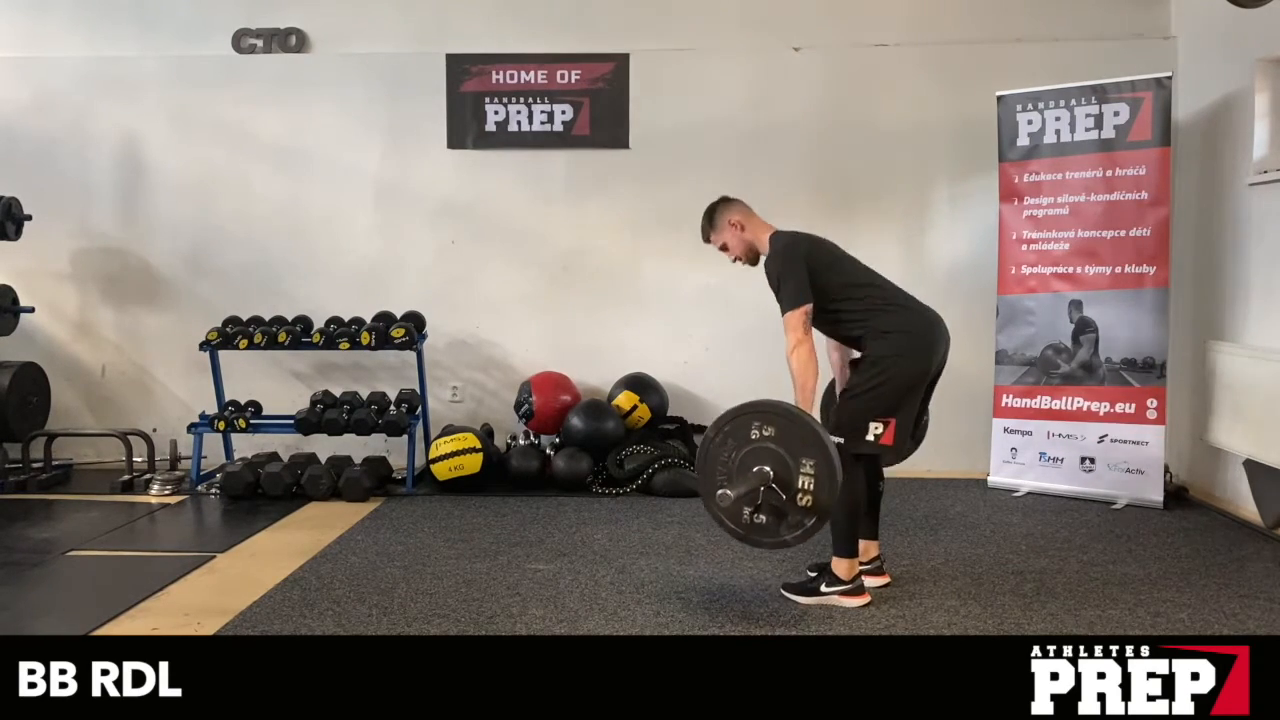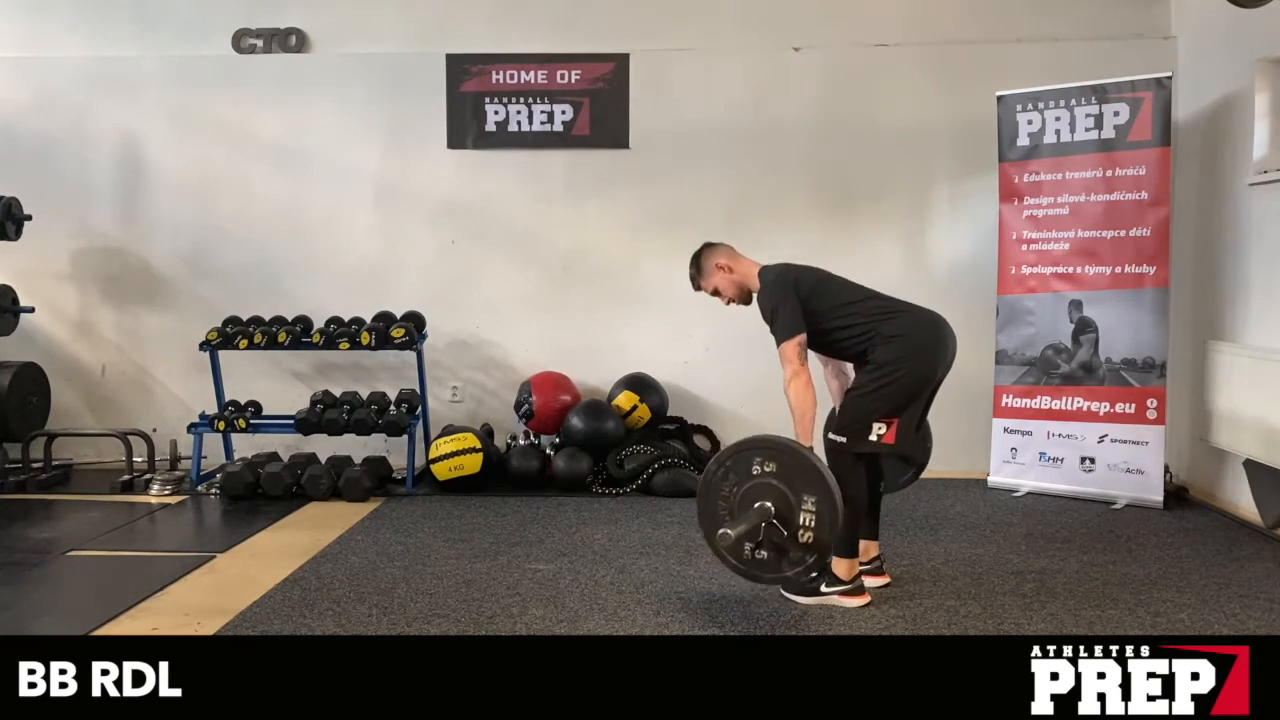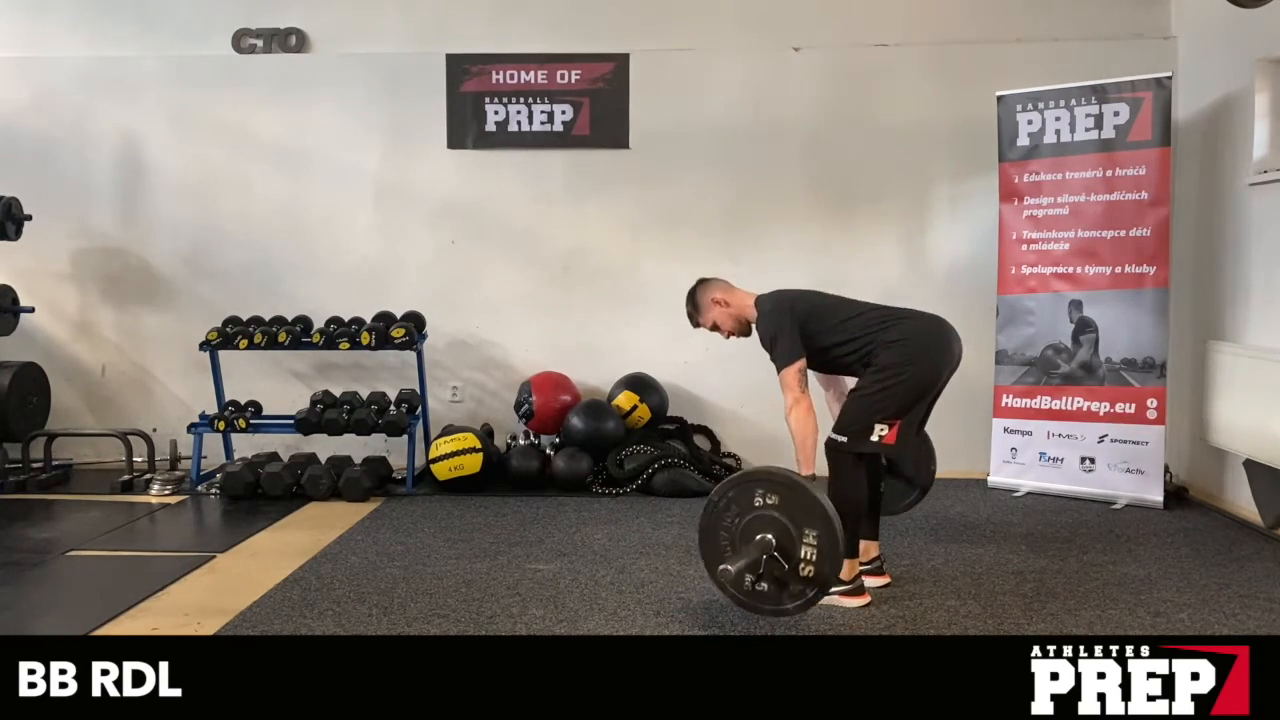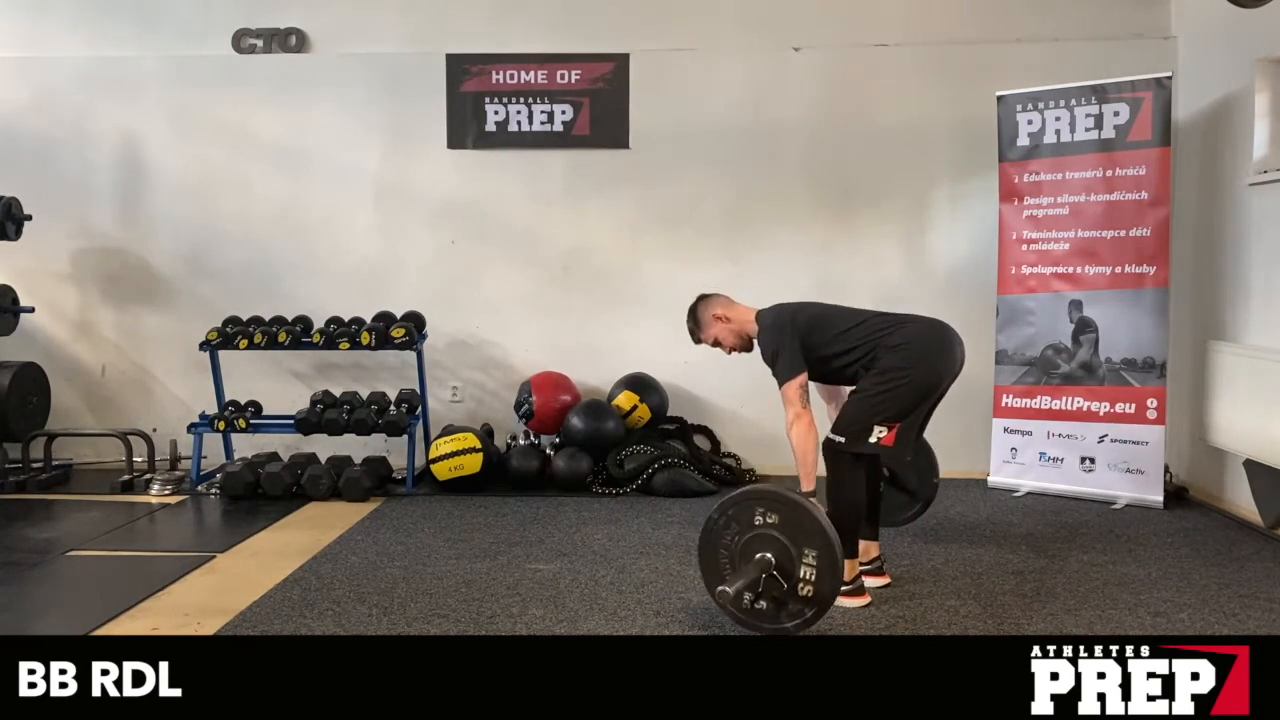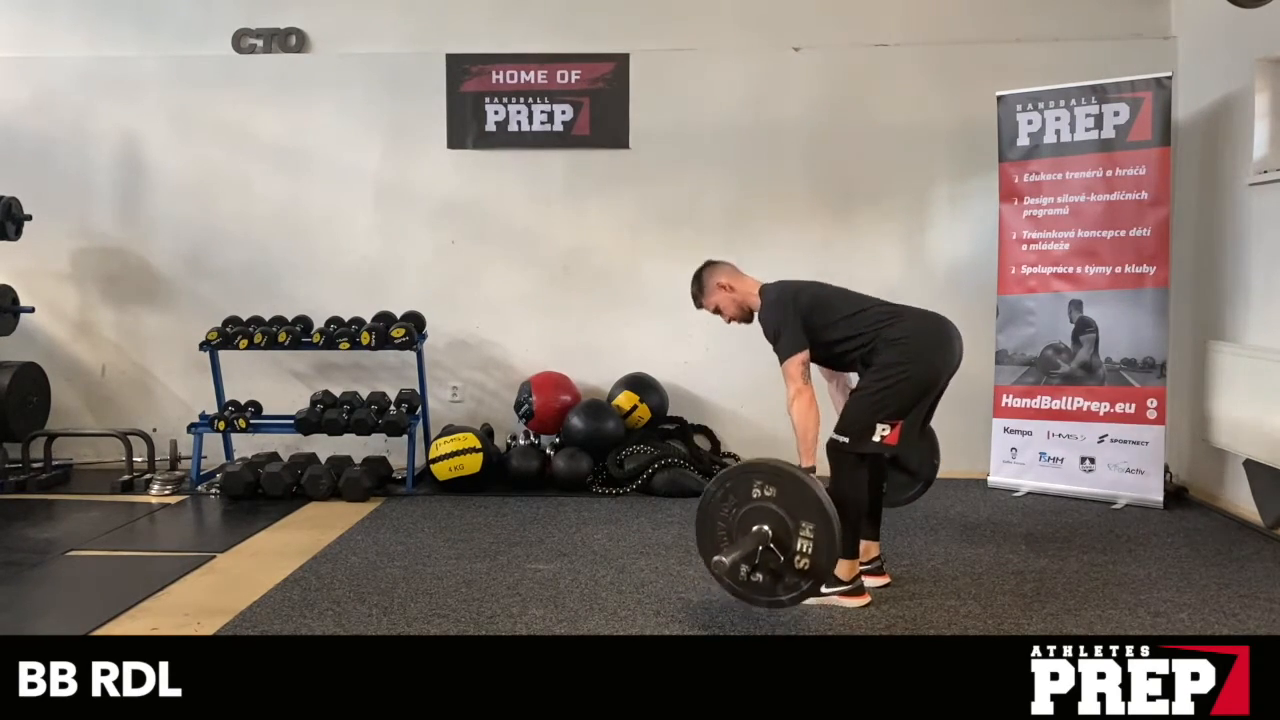
dt=0.2s
person 1, frame 1
left shoulder: (782, 256)
right shoulder: (797, 249)
left elbow: (799, 342)
right elbow: (837, 331)
right wrist: (848, 396)
left hip: (904, 343)
right hip: (925, 334)
left knee: (842, 447)
right knee: (859, 443)
left ankle: (843, 580)
right ankle: (868, 559)
person 1, frame 2
left shoulder: (774, 289)
right shoulder: (788, 282)
left elbow: (796, 375)
right elbow: (833, 361)
left wrist: (804, 452)
right wrist: (848, 417)
left hip: (911, 345)
right hip: (931, 338)
left knee: (845, 446)
right knee: (859, 443)
left ankle: (844, 578)
right ankle: (868, 558)
person 1, frame 3
left shoulder: (773, 318)
right shoulder: (787, 310)
left elbow: (797, 401)
right elbow: (833, 384)
left wrist: (806, 480)
right wrist: (851, 432)
left hip: (915, 350)
right hip: (935, 343)
left knee: (845, 446)
left ankle: (844, 578)
right ankle: (868, 559)
person 1, frame 4
left shoulder: (774, 332)
right shoulder: (789, 323)
left elbow: (798, 416)
right elbow: (834, 397)
left wrist: (808, 496)
left hip: (917, 355)
right hip: (937, 346)
left knee: (843, 448)
right knee: (859, 445)
left ankle: (844, 578)
right ankle: (869, 559)
person 1, frame 5
left shoulder: (775, 307)
right shoulder: (791, 299)
left elbow: (800, 392)
right elbow: (836, 372)
left wrist: (806, 473)
right wrist: (852, 427)
left hip: (915, 350)
right hip: (935, 340)
left knee: (848, 448)
right knee: (864, 444)
left ankle: (845, 579)
right ankle: (868, 560)
